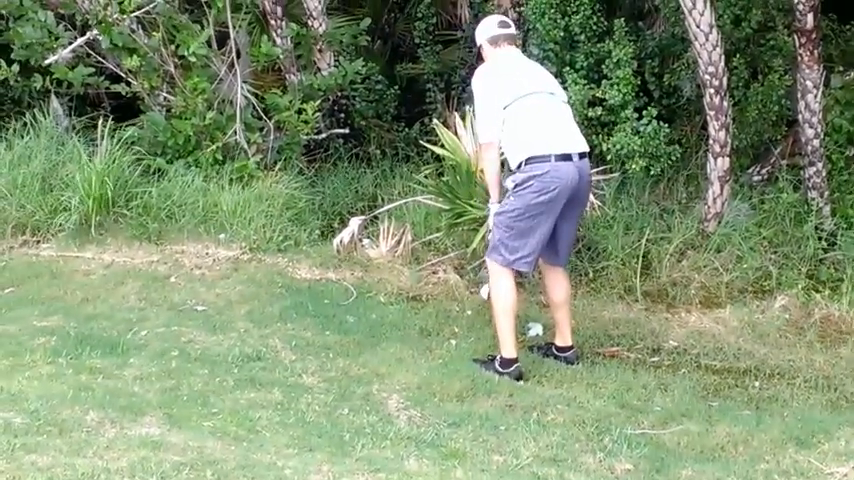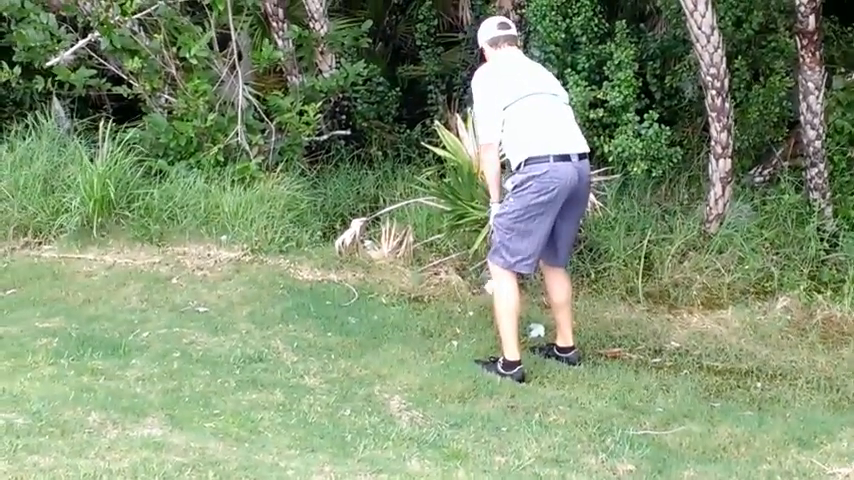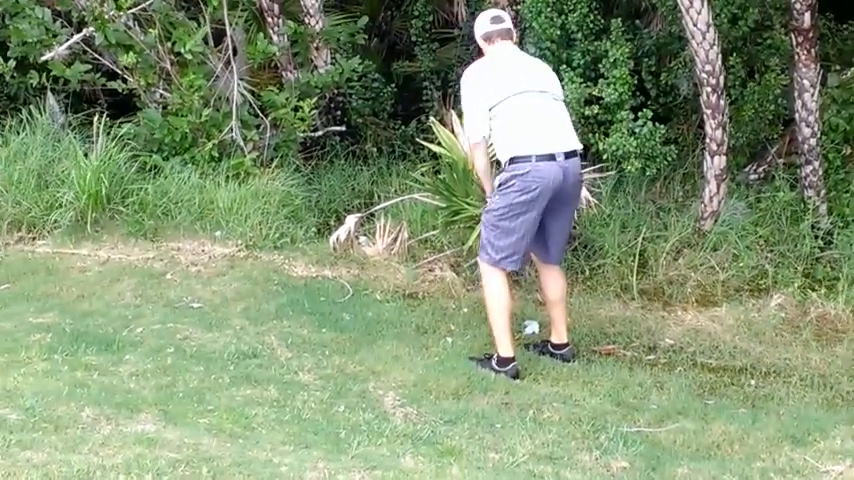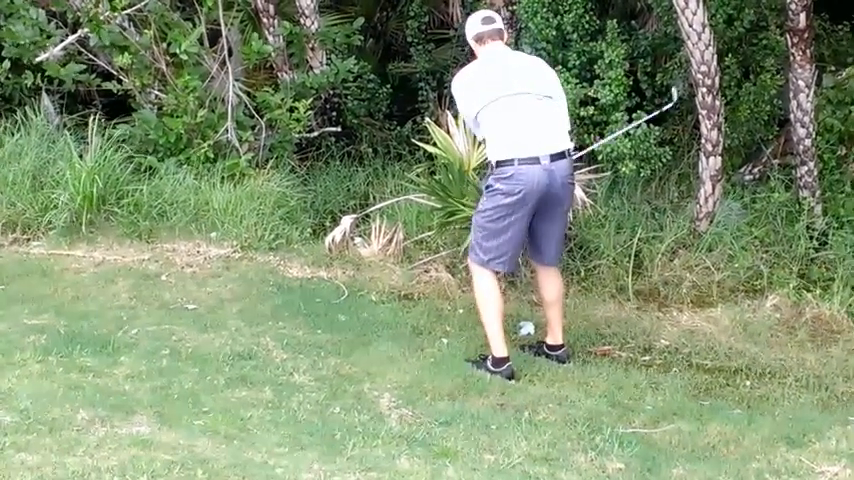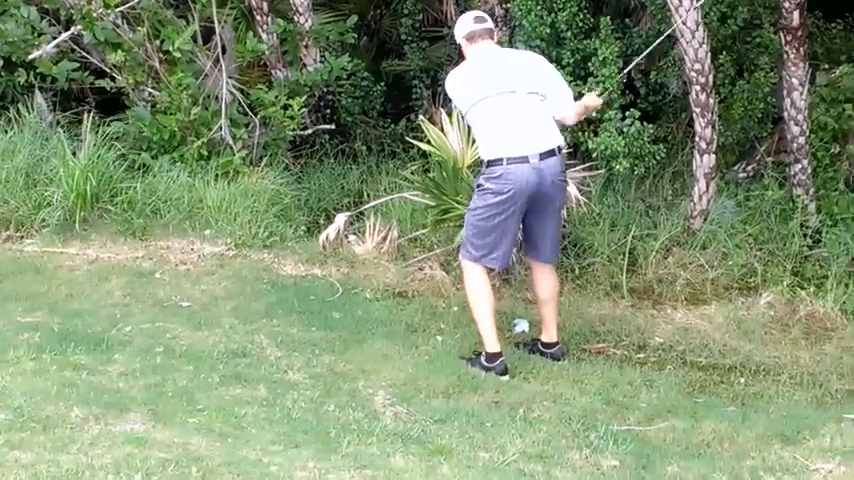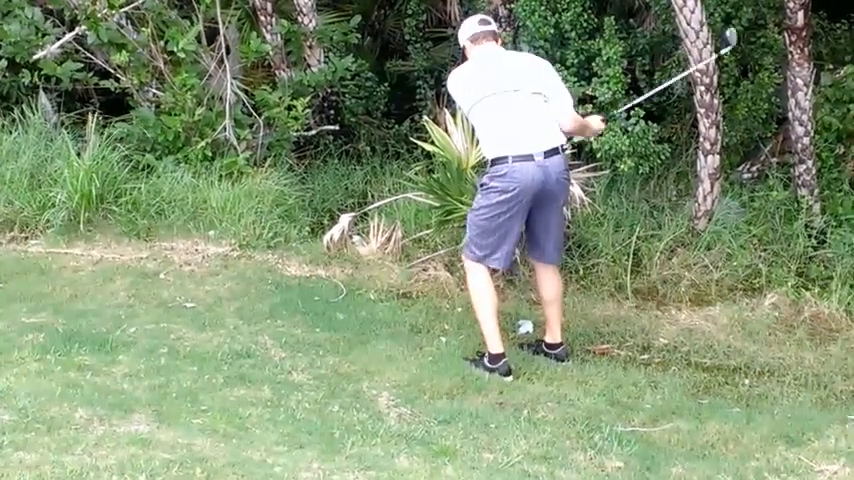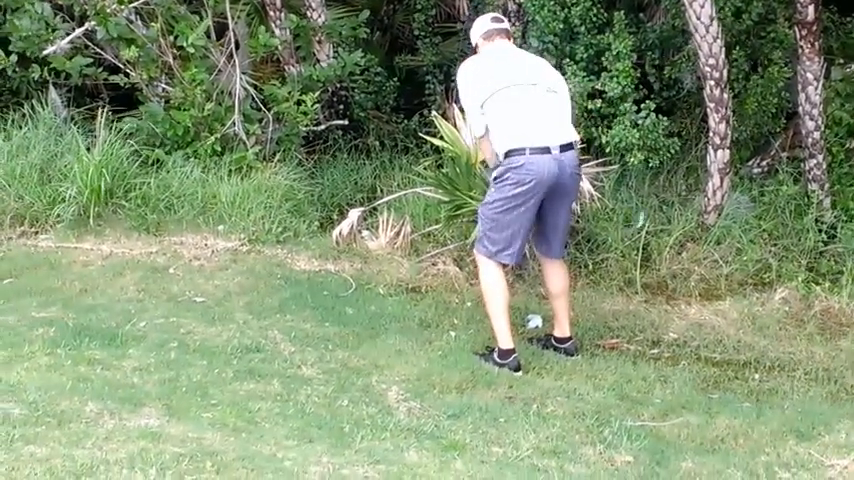
dt=0.2s
person 1, frame 1
left shoulder: (488, 72)
right shoulder: (539, 71)
left elbow: (489, 144)
left wrist: (495, 202)
left hip: (541, 170)
right hip: (579, 166)
left knee: (499, 262)
right knee: (553, 261)
left ankle: (507, 360)
right ankle: (564, 345)
person 1, frame 2
left shoulder: (488, 73)
right shoulder: (542, 72)
left elbow: (489, 144)
left wrist: (496, 202)
left hip: (541, 170)
right hip: (579, 166)
left knee: (502, 265)
right knee: (553, 261)
left ankle: (510, 362)
right ankle: (565, 345)
person 1, frame 3
left shoulder: (477, 71)
right shoulder: (541, 67)
left elbow: (477, 143)
left wrist: (491, 194)
left hip: (527, 169)
right hip: (569, 165)
left knee: (492, 263)
right knee: (548, 258)
left ankle: (504, 358)
right ankle: (560, 342)
person 1, frame 4
left shoulder: (466, 78)
right shoulder: (538, 66)
right elbow: (562, 124)
left hip: (514, 172)
right hip: (560, 166)
left knee: (482, 265)
right knee: (546, 261)
left ankle: (499, 360)
right ankle: (555, 344)
person 1, frame 5
left shoulder: (457, 79)
right shoulder: (530, 59)
right elbow: (568, 115)
right wrist: (588, 103)
left hip: (504, 171)
right hip: (549, 164)
left knee: (473, 261)
right knee: (542, 258)
left ankle: (492, 355)
right ankle: (549, 342)
person 1, frame 6
left shoulder: (458, 78)
right shoulder: (533, 62)
right elbow: (568, 122)
right wrist: (588, 124)
left hip: (509, 170)
right hip: (553, 163)
left knee: (476, 261)
right knee: (545, 258)
left ankle: (495, 356)
right ankle: (554, 342)
person 1, frame 7
left shoulder: (470, 68)
right shoulder: (543, 66)
left elbow: (481, 137)
left wrist: (503, 170)
left hip: (523, 162)
right hip: (566, 158)
left knee: (487, 256)
right knee: (551, 252)
left ankle: (505, 351)
right ankle: (563, 336)
